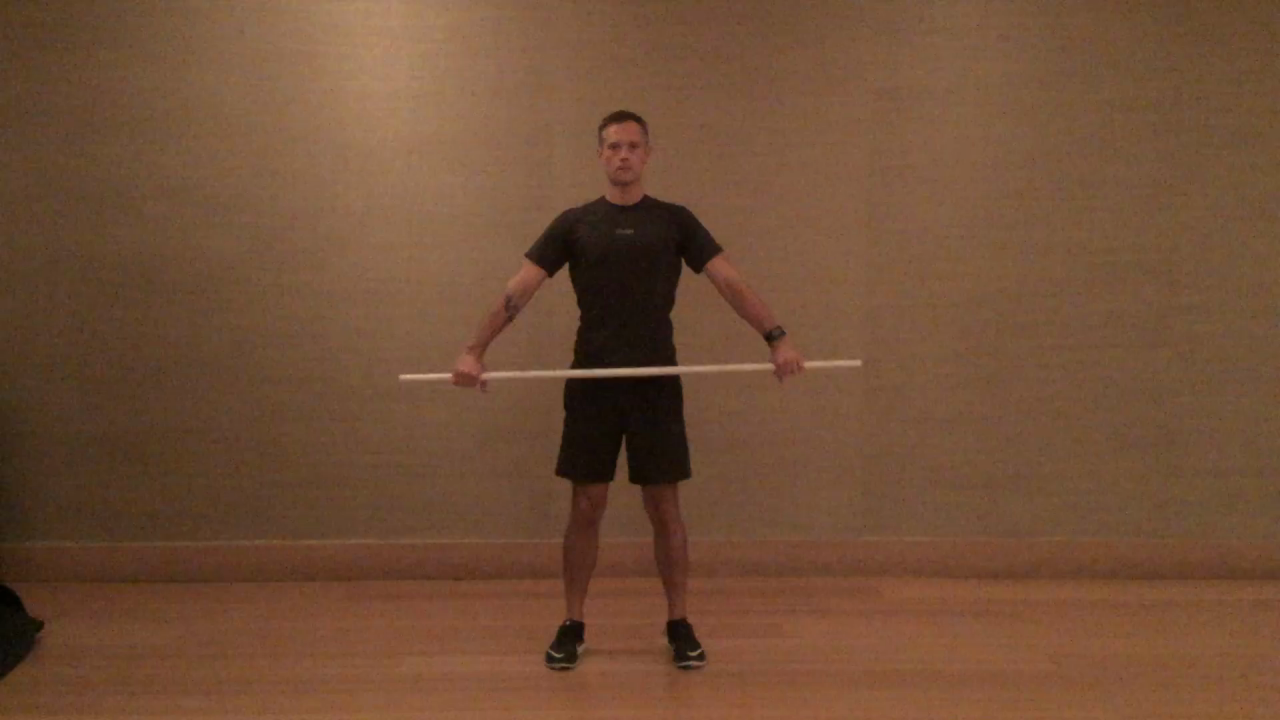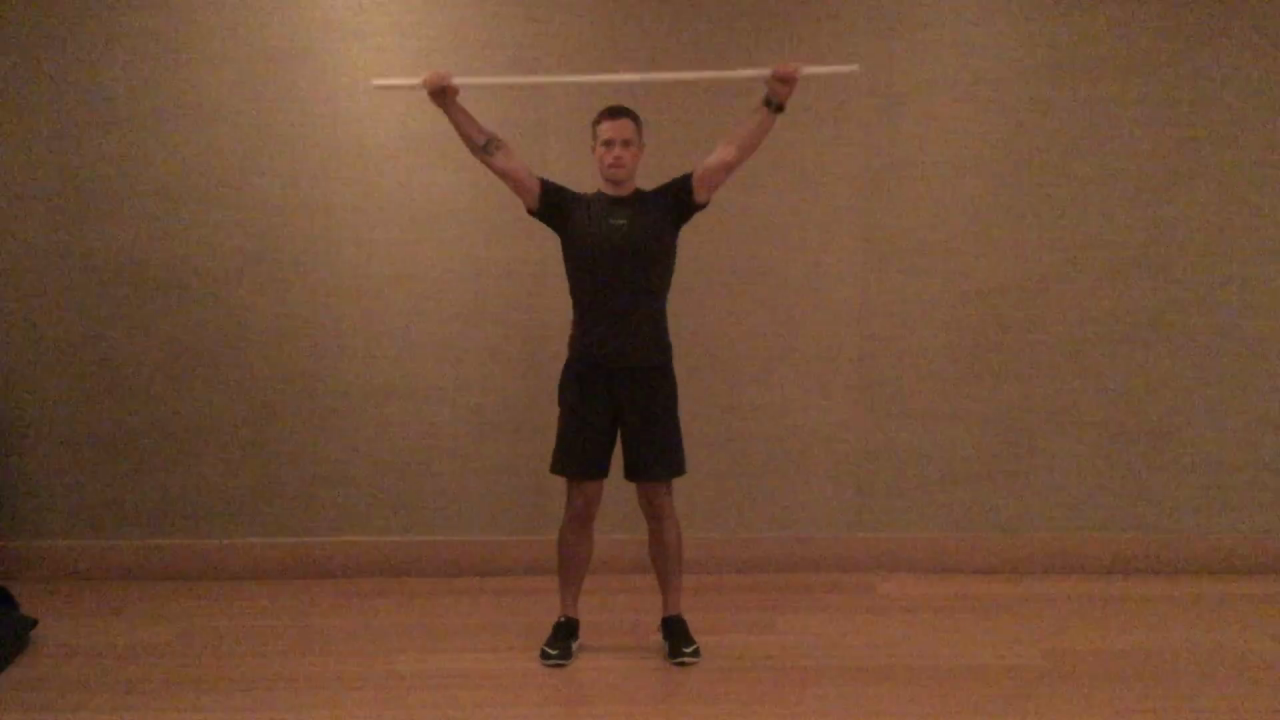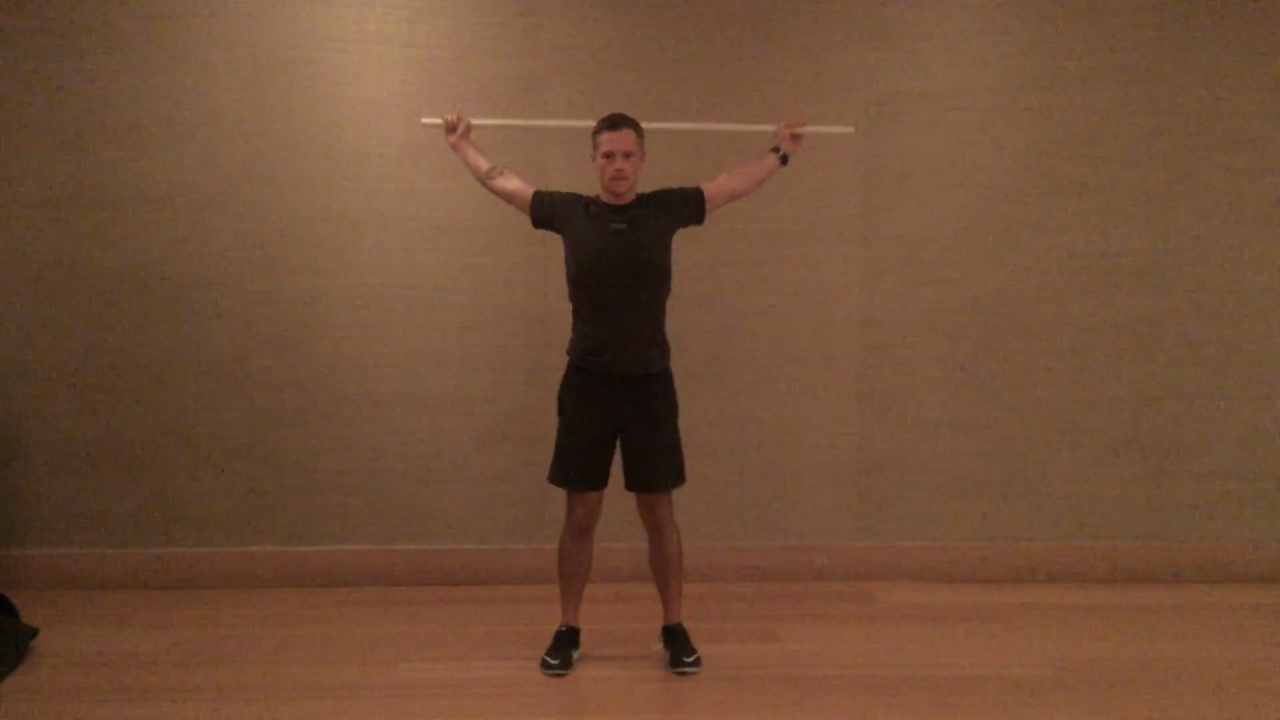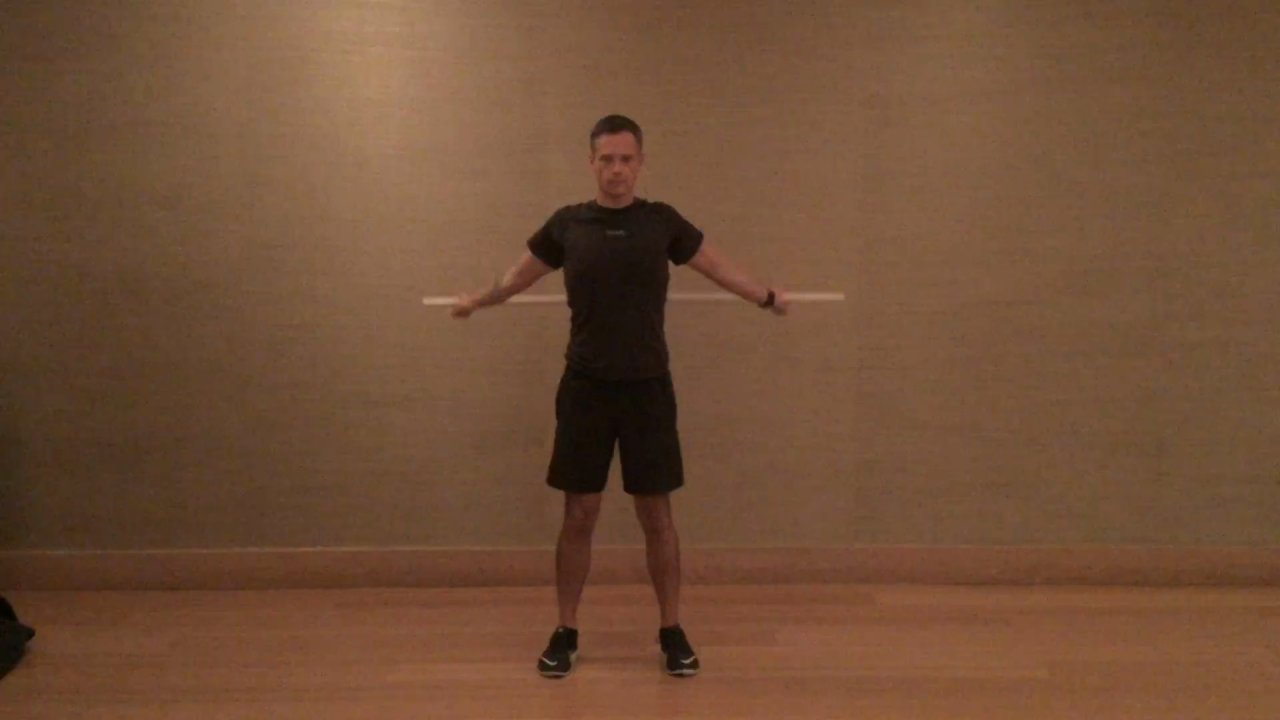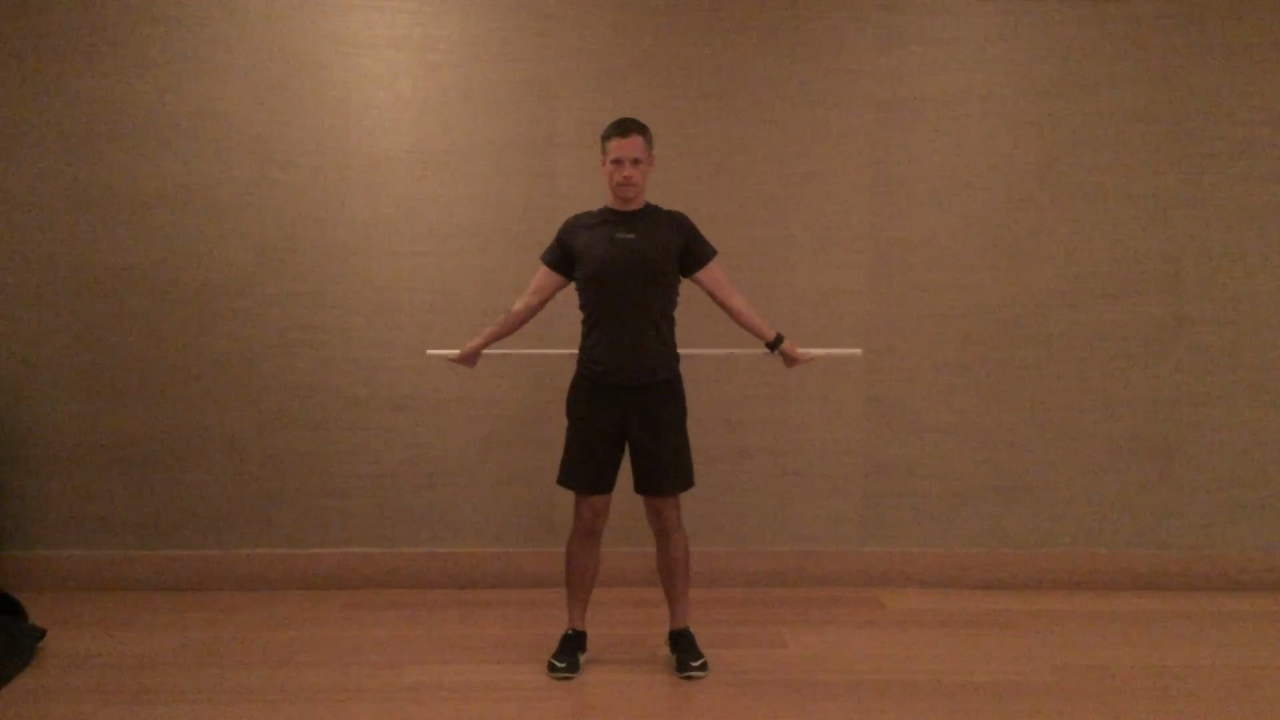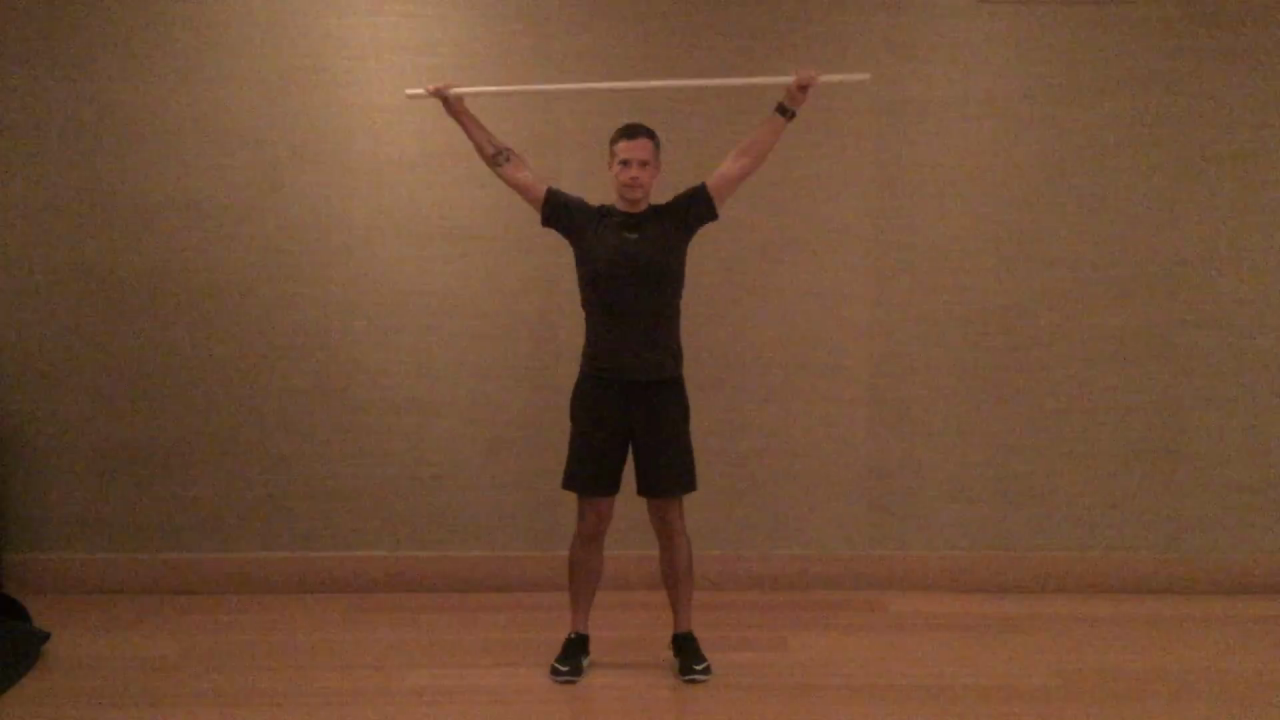
dt=0.7s
person 1, frame 1
left shoulder: (675, 220)
right shoulder: (574, 222)
left elbow: (729, 279)
right elbow: (521, 285)
left wrist: (777, 337)
right wrist: (475, 348)
left hip: (657, 381)
right hip: (591, 381)
left knee: (664, 507)
right knee: (585, 507)
left ankle: (679, 625)
right ankle: (572, 625)
person 1, frame 2
left shoulder: (668, 205)
right shoulder: (568, 209)
left elbow: (730, 154)
right elbow: (502, 161)
left wrist: (774, 100)
right wrist: (451, 105)
left hip: (650, 374)
right hip: (587, 375)
left knee: (659, 503)
right knee: (580, 504)
left ankle: (674, 619)
right ankle: (567, 621)
person 1, frame 3
left shoulder: (666, 209)
right shoulder: (569, 212)
left elbow: (731, 184)
right elbow: (503, 183)
left wrist: (779, 154)
right wrist: (464, 145)
left hip: (650, 384)
right hip: (587, 384)
left knee: (659, 513)
right knee: (580, 513)
left ankle: (674, 630)
right ankle: (567, 631)
person 1, frame 4
left shoulder: (662, 220)
right shoulder: (567, 223)
left elbow: (715, 264)
right elbow: (520, 274)
left wrist: (766, 297)
right wrist: (476, 301)
left hip: (648, 387)
right hip: (584, 387)
left knee: (657, 515)
right knee: (578, 515)
left ankle: (671, 631)
right ankle: (566, 632)
person 1, frame 5
left shoulder: (675, 228)
right shoulder: (579, 229)
left elbow: (724, 291)
right elbow: (533, 296)
left wrist: (775, 341)
right wrist: (484, 341)
left hip: (658, 390)
right hip: (595, 391)
left knee: (667, 517)
right knee: (587, 517)
left ankle: (681, 633)
right ankle: (574, 634)
person 1, frame 6
left shoulder: (678, 219)
right shoulder: (581, 221)
left elbow: (742, 161)
right elbow: (510, 167)
left wrist: (787, 106)
right wrist: (458, 110)
left hip: (662, 391)
right hip: (599, 391)
left knee: (670, 521)
right knee: (591, 522)
left ankle: (684, 636)
right ankle: (578, 637)
